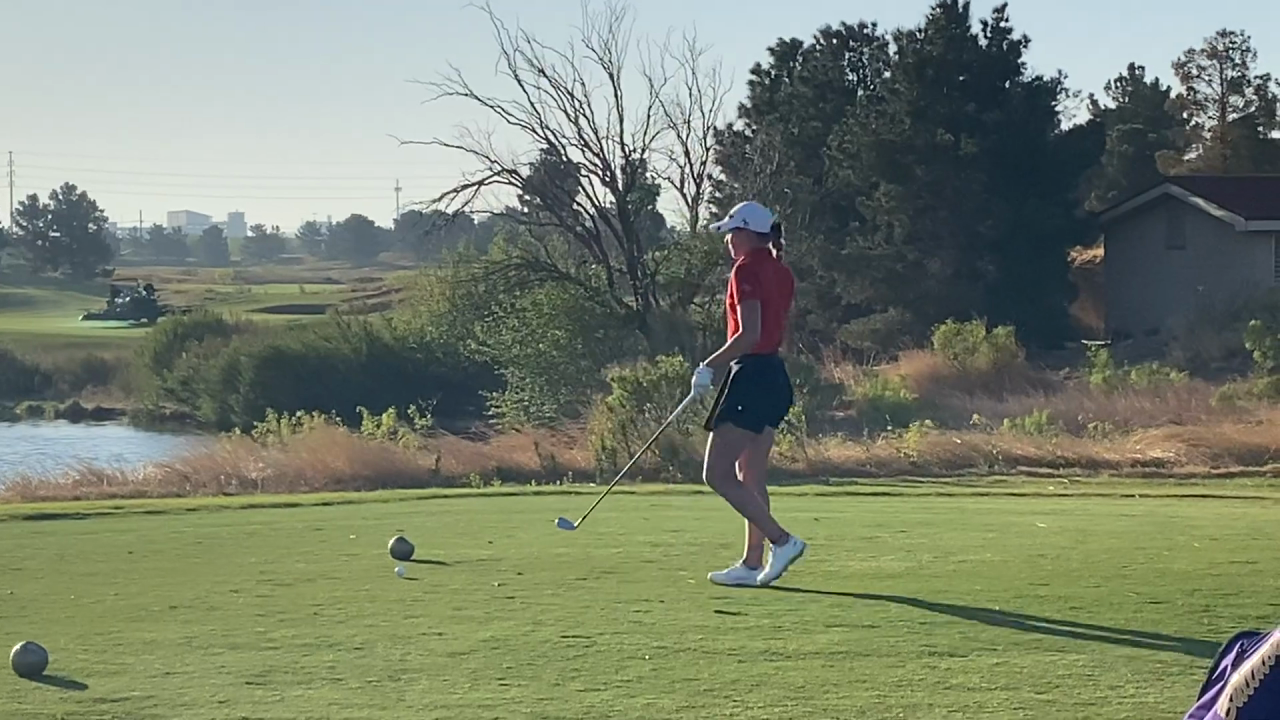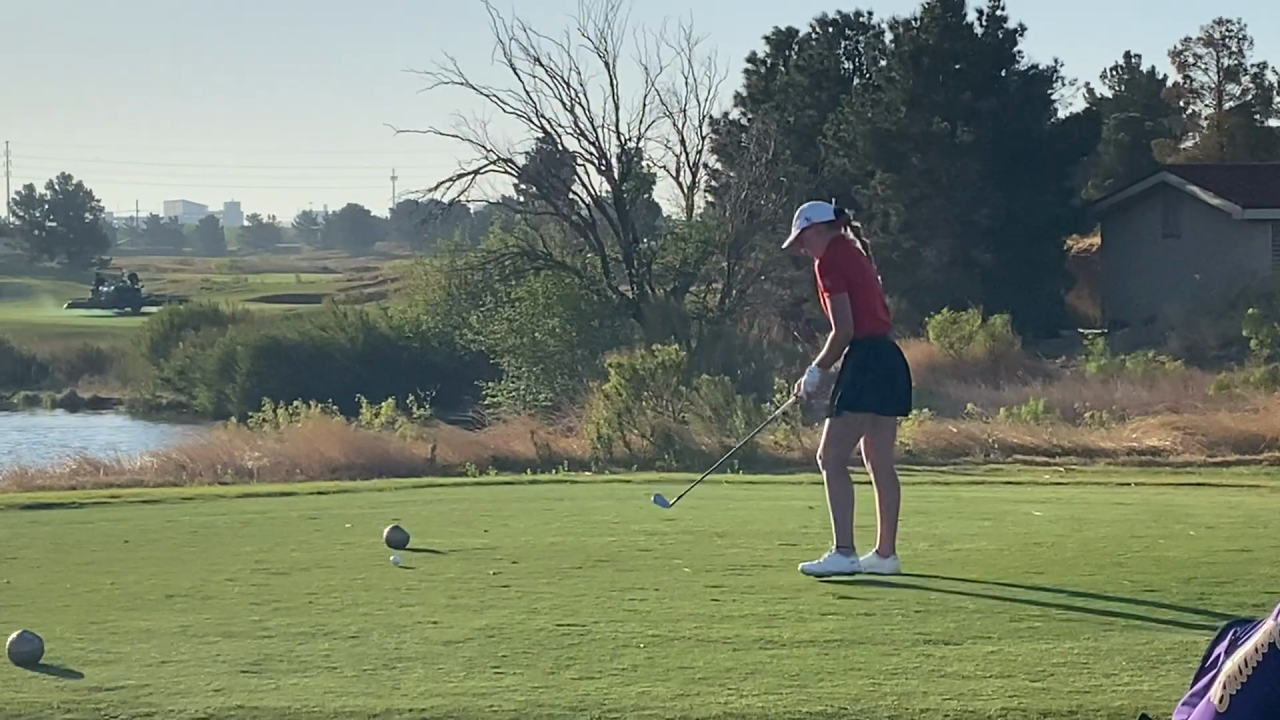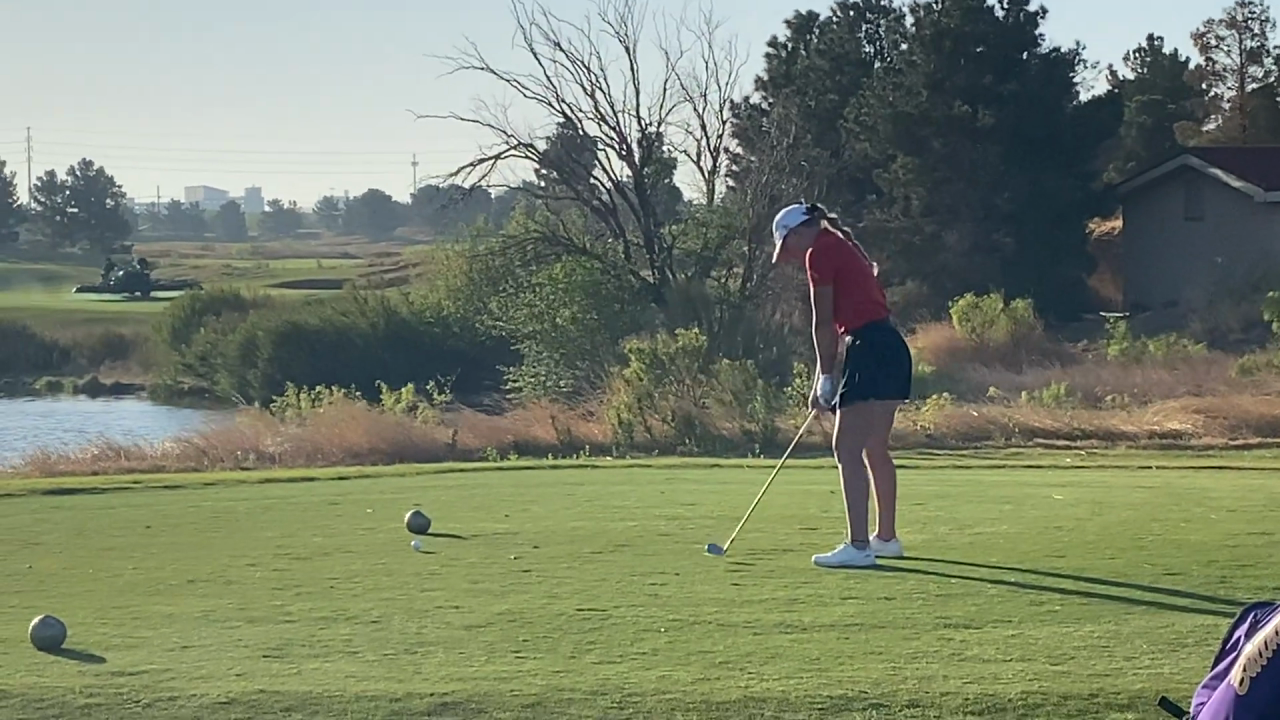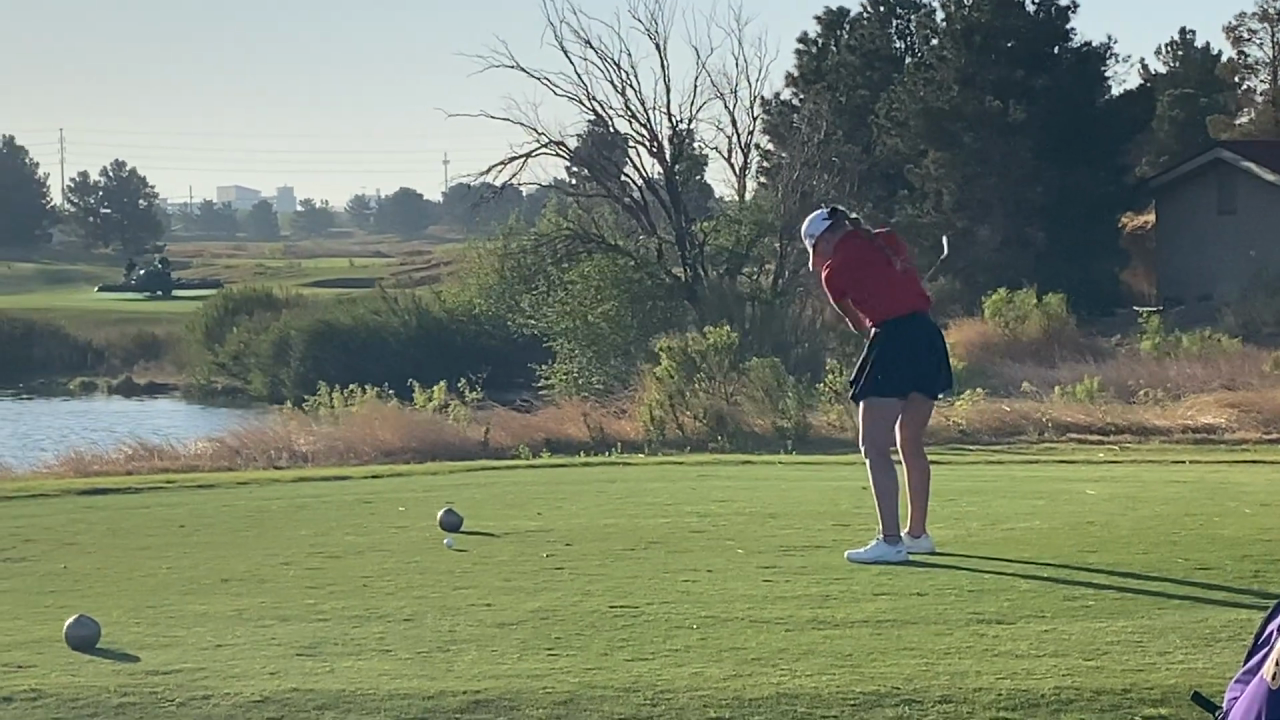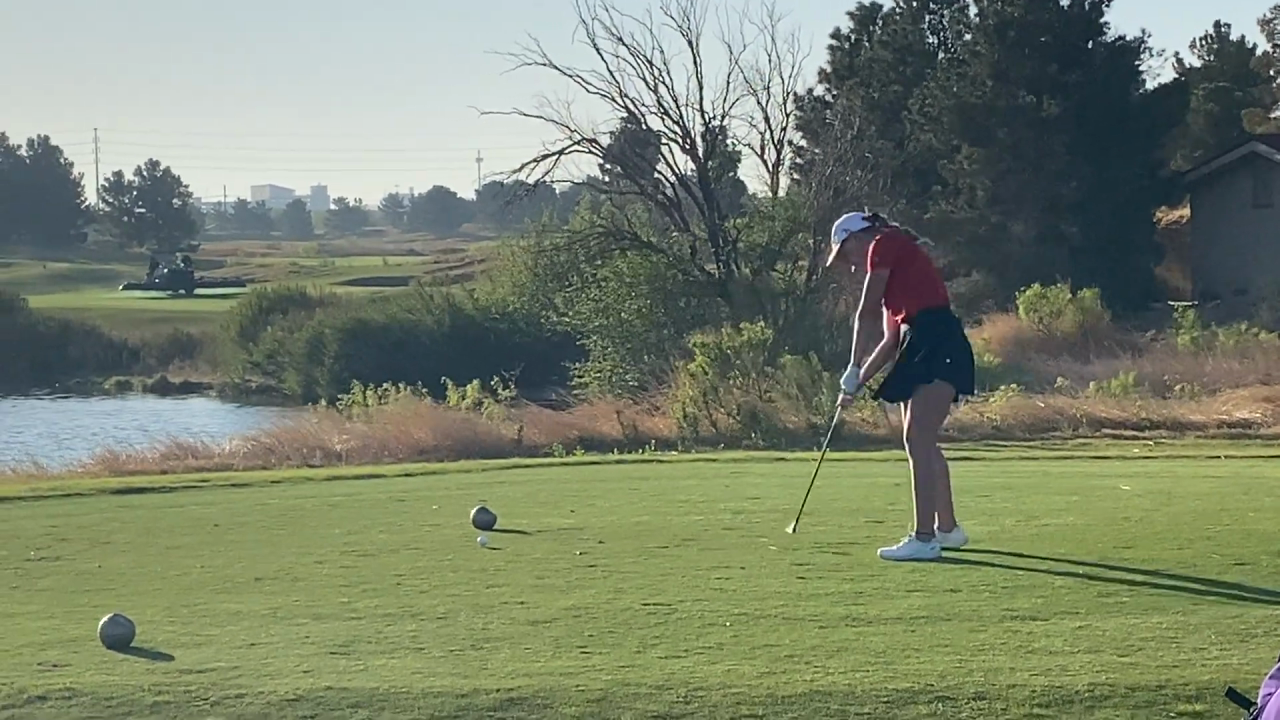
dt=1s
person 1, frame 1
left shoulder: (746, 268)
right shoulder: (780, 271)
left elbow: (749, 335)
left wrist: (708, 367)
left hip: (750, 379)
right hip: (773, 376)
left knee: (718, 473)
right knee: (748, 476)
left ankle: (782, 540)
right ankle: (753, 563)
person 1, frame 2
left shoulder: (829, 262)
right shoulder: (855, 255)
left elbow: (844, 331)
left wrist: (816, 370)
right wrist: (820, 369)
left hip: (866, 363)
right hip: (888, 360)
left knee: (832, 459)
right knee: (881, 464)
left ankle: (844, 552)
right ankle: (885, 553)
person 1, frame 3
left shoulder: (820, 253)
right shoulder: (840, 249)
left elbow: (823, 324)
right elbow: (836, 324)
left wrist: (826, 378)
right wrist: (822, 381)
left hip: (870, 351)
right hip: (886, 349)
left knee: (847, 449)
right knee: (875, 450)
left ankle: (858, 546)
right ankle: (886, 537)
person 1, frame 4
left shoulder: (834, 271)
right shoulder: (888, 240)
left hip: (892, 343)
right hip: (928, 337)
left knee: (874, 447)
right knee: (911, 446)
left ankle: (890, 541)
right ankle: (917, 534)
person 1, frame 5
left shoulder: (884, 247)
left elbow: (866, 311)
right elbow: (890, 338)
left wrist: (854, 370)
right wrist: (859, 380)
left hip: (937, 340)
right hip: (922, 342)
left knee: (917, 437)
right knee: (923, 441)
left ankle: (924, 538)
right ankle: (948, 527)
